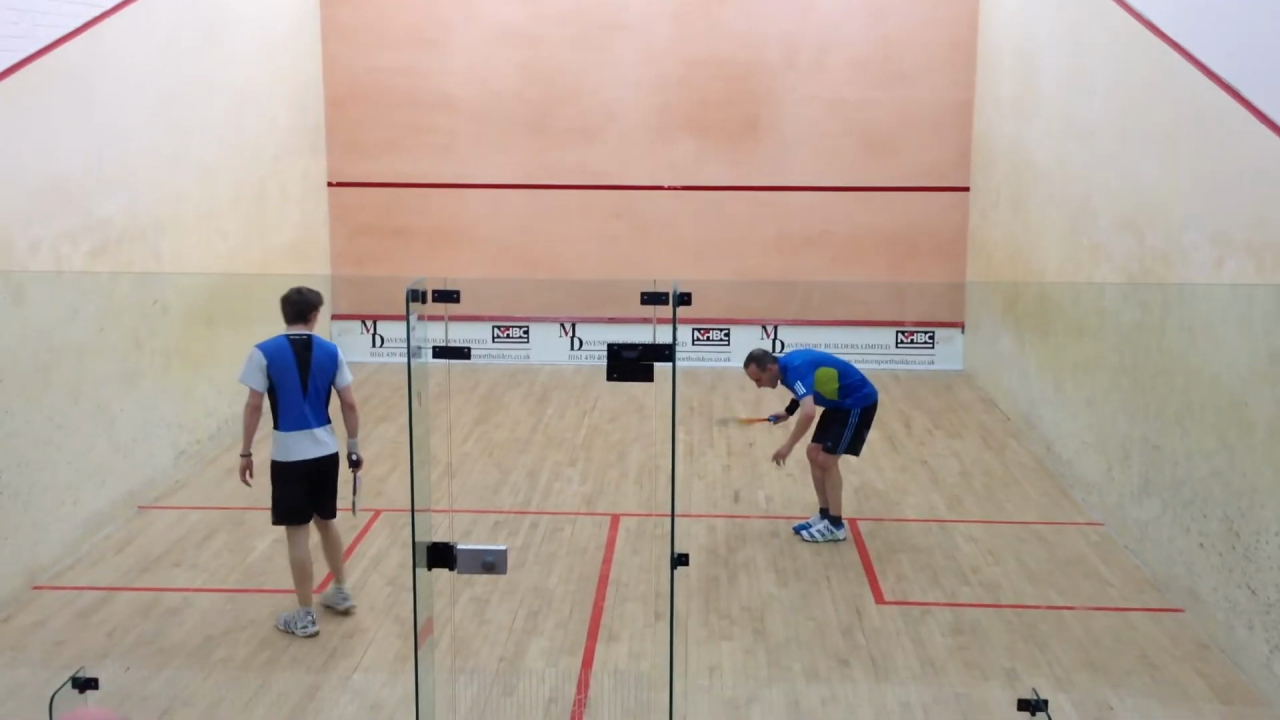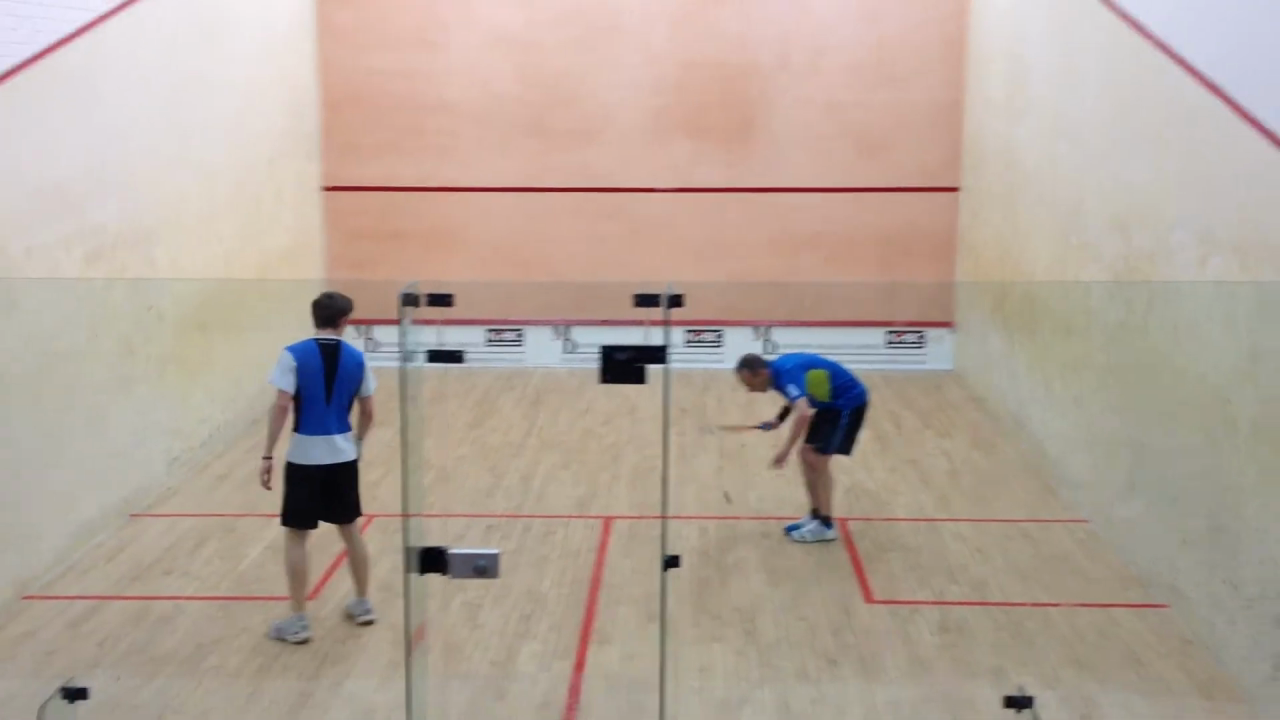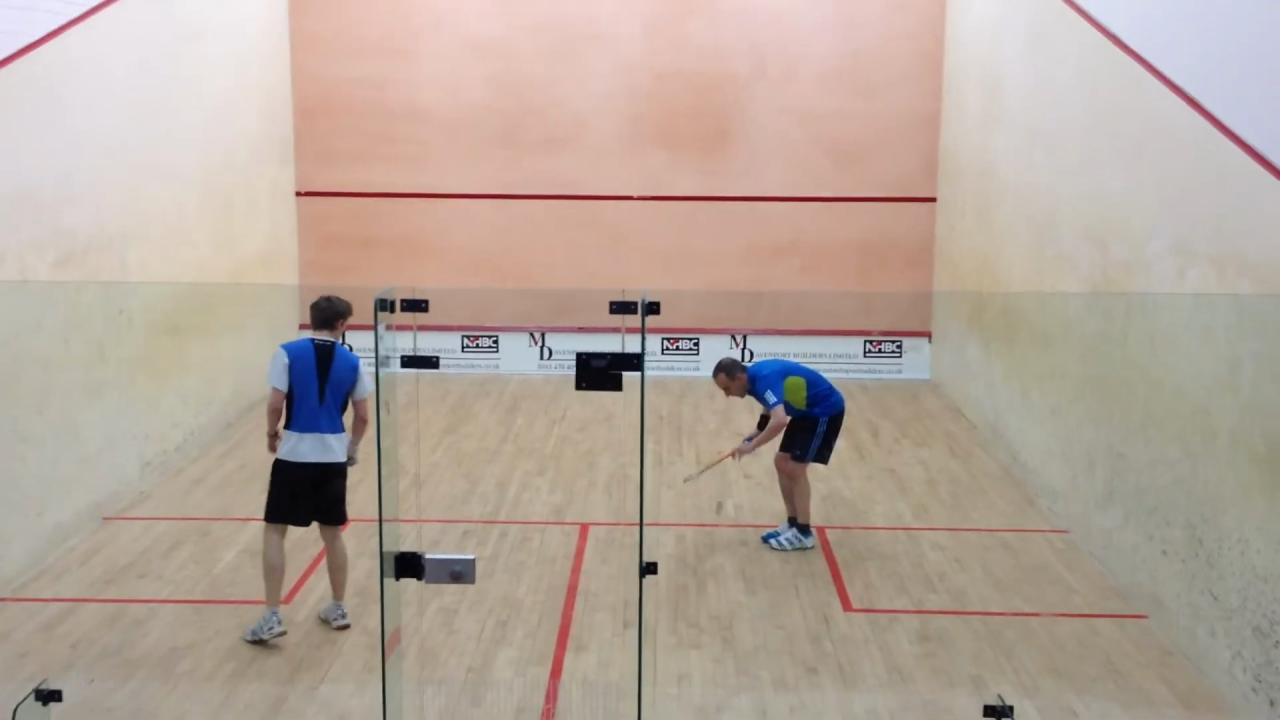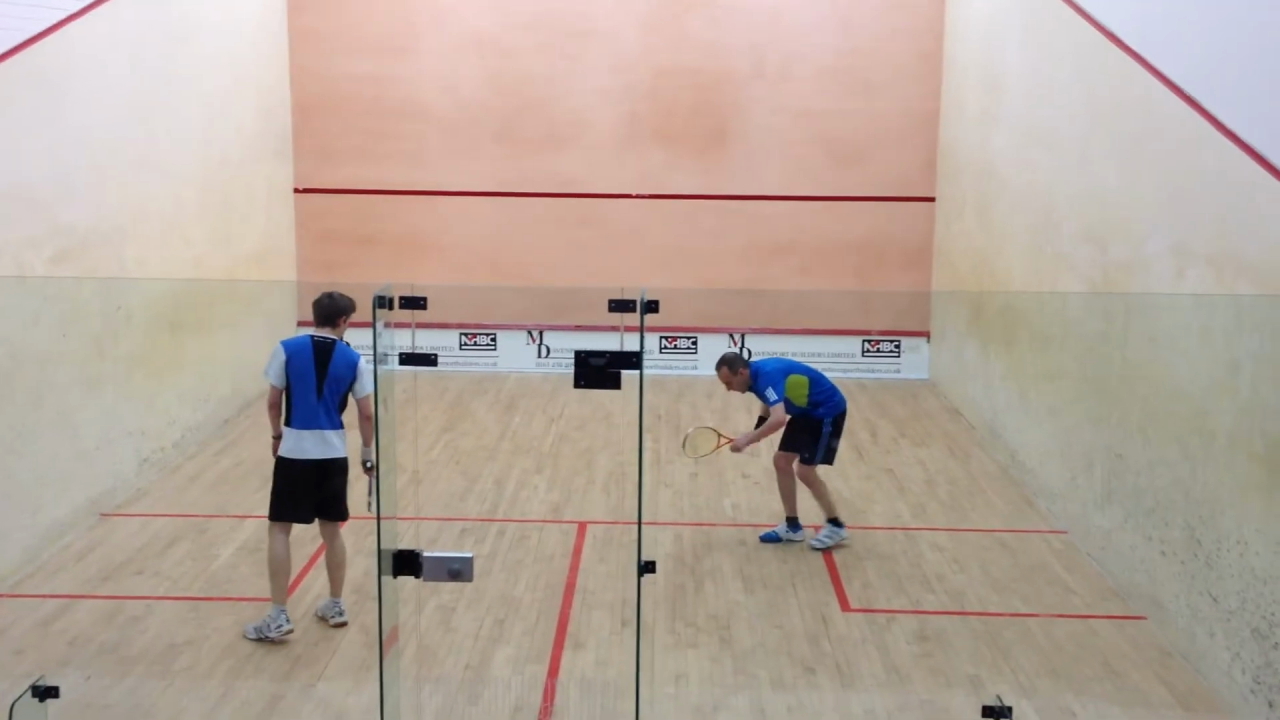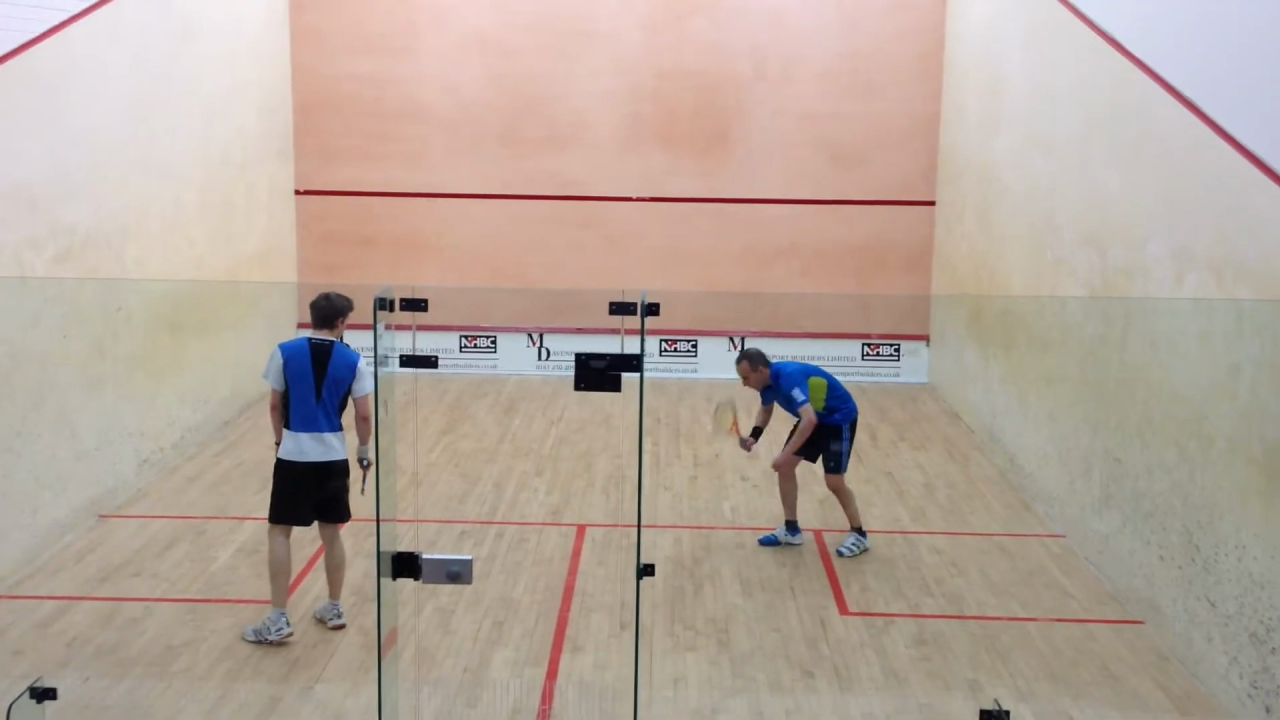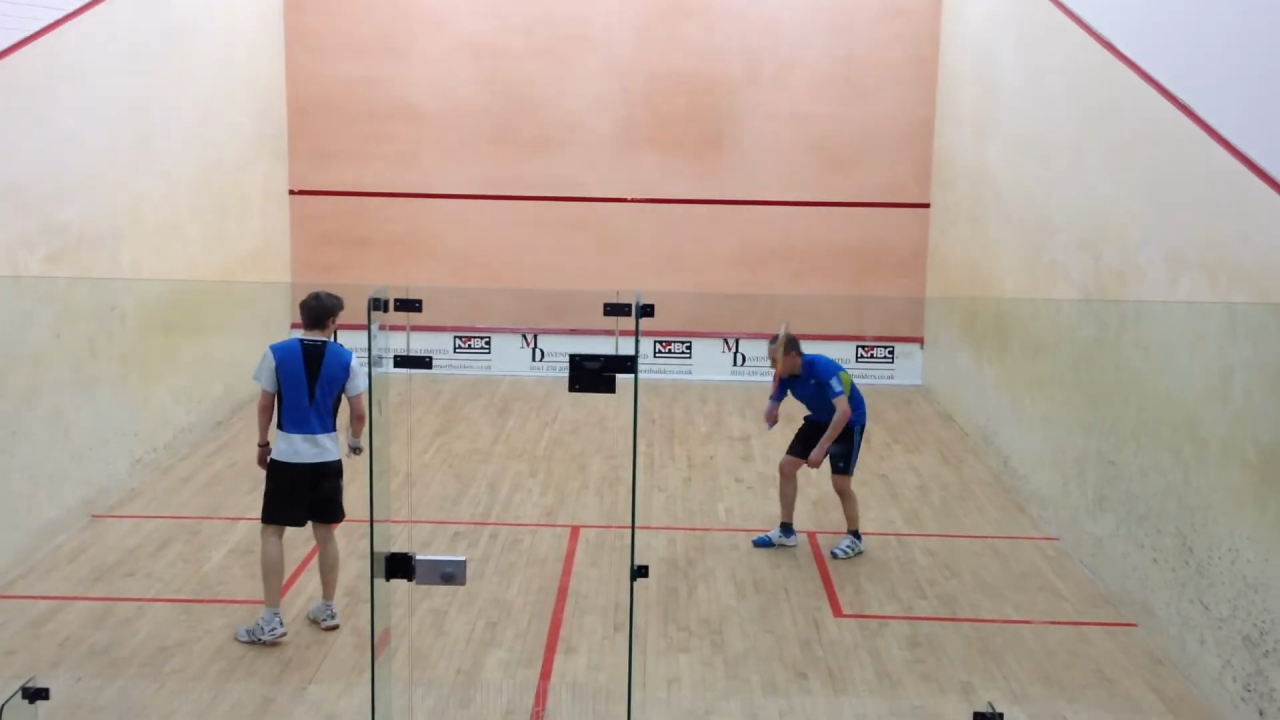
dt=0.3s
person 1, frame 1
left shoulder: (264, 353)
right shoulder: (331, 351)
left elbow: (254, 406)
right elbow: (349, 404)
left wrist: (245, 452)
right wrist: (354, 447)
left hip: (289, 454)
right hip: (326, 450)
left knee: (297, 533)
right knee: (327, 522)
left ankle: (304, 615)
right ankle: (340, 591)
person 1, frame 2
left shoulder: (294, 355)
right shoulder: (357, 358)
left elbow: (281, 407)
right elbow: (368, 413)
left wrist: (267, 456)
left hip: (305, 458)
right hip: (343, 456)
left knee: (297, 538)
right knee: (350, 529)
left ankle: (298, 621)
right ankle: (363, 604)
person 1, frame 3
left shoulder: (288, 353)
right shoulder: (352, 362)
left elbow: (275, 405)
right elbow: (363, 417)
left wrist: (272, 434)
right wrist: (351, 448)
left hip: (293, 456)
right hip: (332, 457)
left knee: (274, 532)
right knee: (332, 534)
left ankle: (272, 617)
right ankle: (338, 608)
person 1, frame 4
left shoulder: (287, 349)
right shoulder: (353, 359)
left elbow: (273, 401)
right elbow: (367, 414)
left wrist: (277, 435)
right wrist: (368, 453)
left hip: (294, 453)
right hip: (333, 454)
left knee: (279, 531)
right knee: (332, 531)
left ankle: (278, 615)
right ankle: (335, 605)
person 1, frame 5
left shoulder: (285, 352)
right shoulder: (352, 359)
left elbow: (276, 405)
right elbow: (364, 415)
right wrist: (363, 451)
left hip: (294, 455)
right hip: (333, 456)
left knee: (279, 533)
right knee: (331, 533)
left ankle: (278, 619)
right ankle: (334, 608)
person 1, frame 6
left shoulder: (277, 353)
right shoulder: (345, 358)
left elbow: (265, 405)
right elbow: (359, 412)
left wrist: (262, 443)
right wrist: (355, 441)
left hip: (287, 456)
right hip: (326, 457)
left knee: (272, 533)
right knee: (325, 533)
left ankle: (271, 619)
right ankle: (328, 609)
person 2, frame 1
left shoulder: (795, 369)
right shoulder: (787, 364)
left elbow: (808, 413)
left wrist: (787, 446)
right wrist: (788, 412)
left hip: (858, 401)
right hip: (841, 402)
left knee: (827, 459)
right knee: (814, 453)
left ankle: (835, 525)
right ankle: (825, 515)
person 2, frame 2
left shoulder: (787, 373)
right shoulder: (778, 368)
left elbow: (804, 414)
right elbow: (797, 398)
left wrist: (786, 449)
right wrist: (780, 419)
left hip: (849, 402)
right hip: (832, 402)
left knee: (818, 459)
right knee: (806, 454)
left ankle: (825, 525)
right ankle: (816, 516)
person 2, frame 3
left shoulder: (765, 379)
right shoulder: (755, 376)
left elbow: (780, 421)
right elbow: (770, 404)
left wrist: (752, 445)
right wrist: (759, 430)
left hip: (826, 410)
right hip: (807, 411)
left knee: (795, 468)
right knee: (782, 462)
left ankle: (803, 533)
right ankle: (793, 524)
person 2, frame 4
left shoulder: (767, 375)
right shoulder: (756, 374)
left elbow: (778, 419)
right elbow: (769, 402)
left wrist: (747, 439)
right wrist: (756, 431)
left hip: (827, 410)
right hip: (807, 411)
left knee: (805, 471)
right knee: (781, 461)
left ankle: (835, 526)
right ankle: (792, 526)
person 2, frame 5
left shoulder: (789, 377)
right shoulder: (766, 382)
left elbow: (809, 419)
right elbow: (765, 409)
left wrist: (786, 454)
right wrist: (753, 436)
left hip: (839, 418)
right hip: (812, 418)
left knee: (834, 482)
right knee: (783, 467)
left ankle: (859, 535)
right ankle: (791, 529)
person 2, frame 6
left shoulder: (822, 368)
right shoulder: (784, 375)
left elbow: (844, 411)
right elbow: (773, 405)
left wrist: (822, 448)
right wrist: (771, 416)
left hip: (849, 422)
right hip: (819, 420)
left knee: (840, 484)
right knee: (787, 467)
left ankle: (854, 537)
right ankle: (786, 531)
